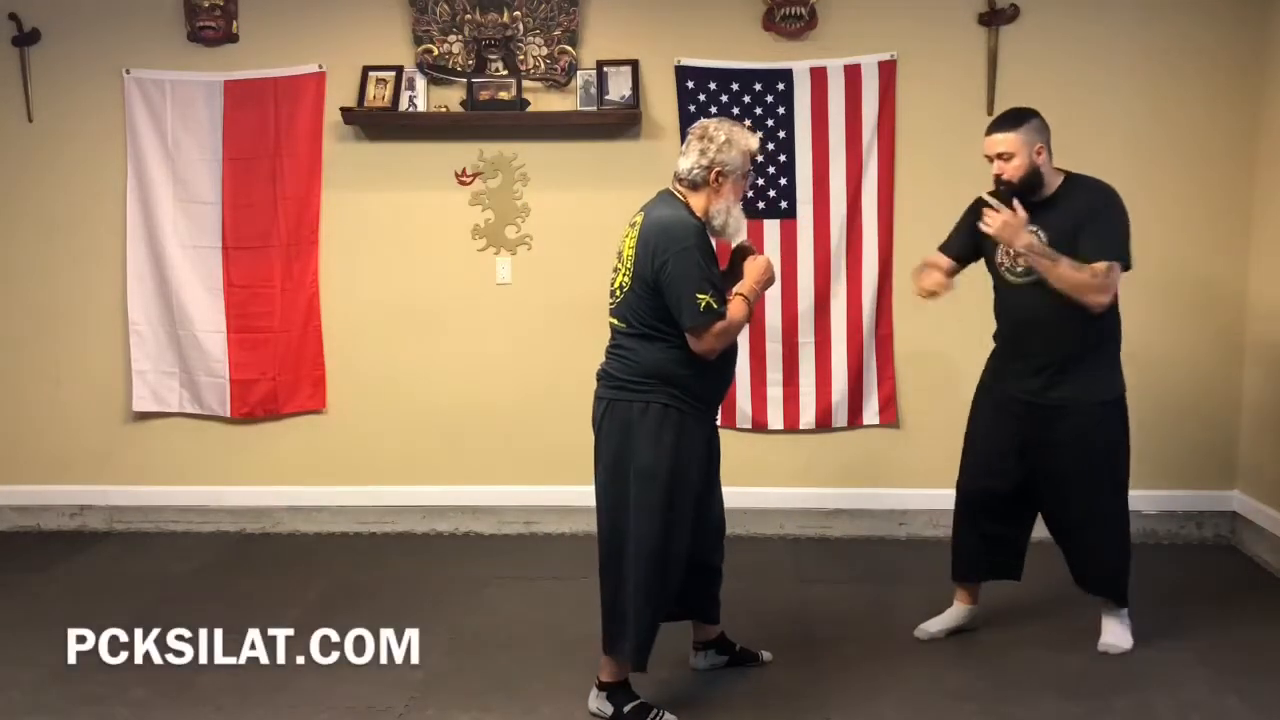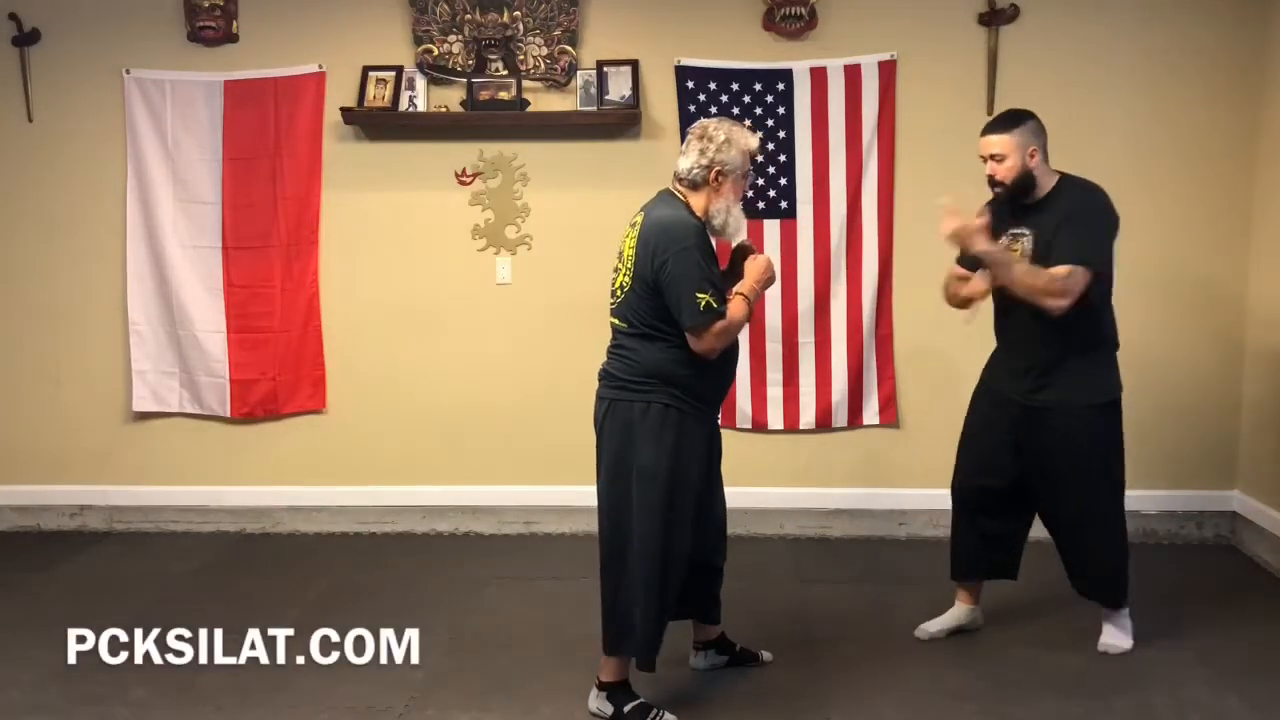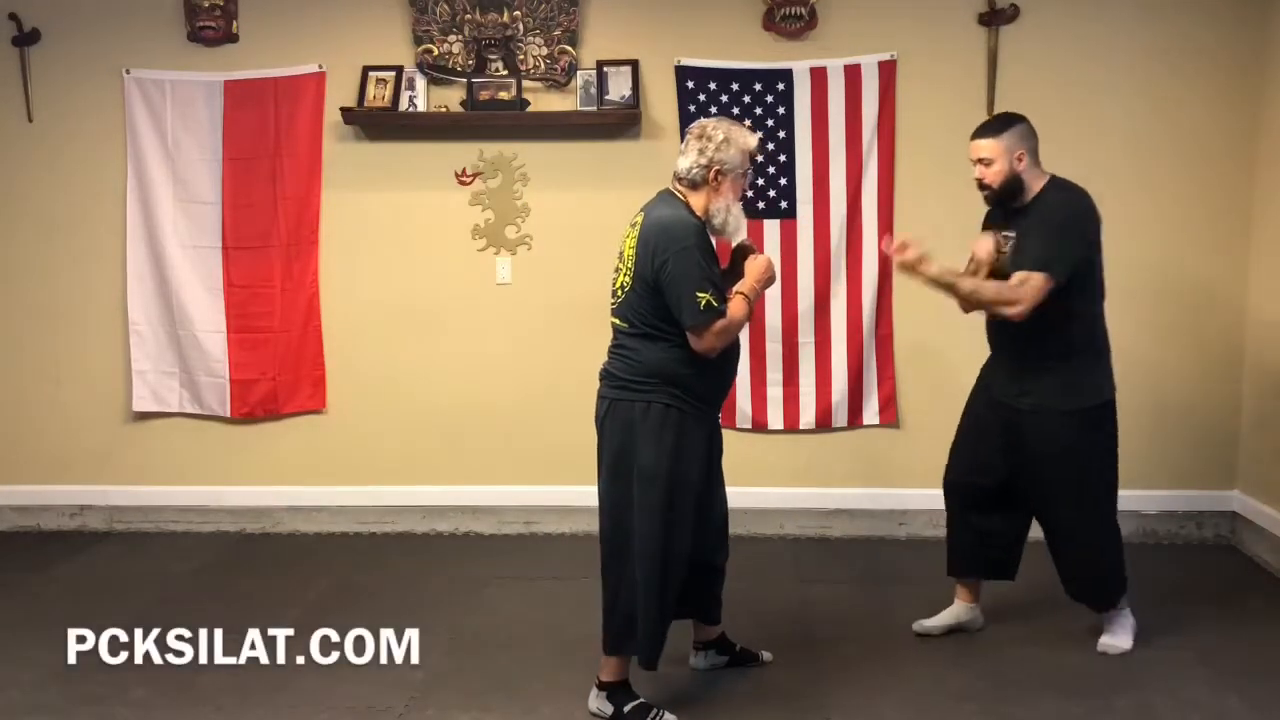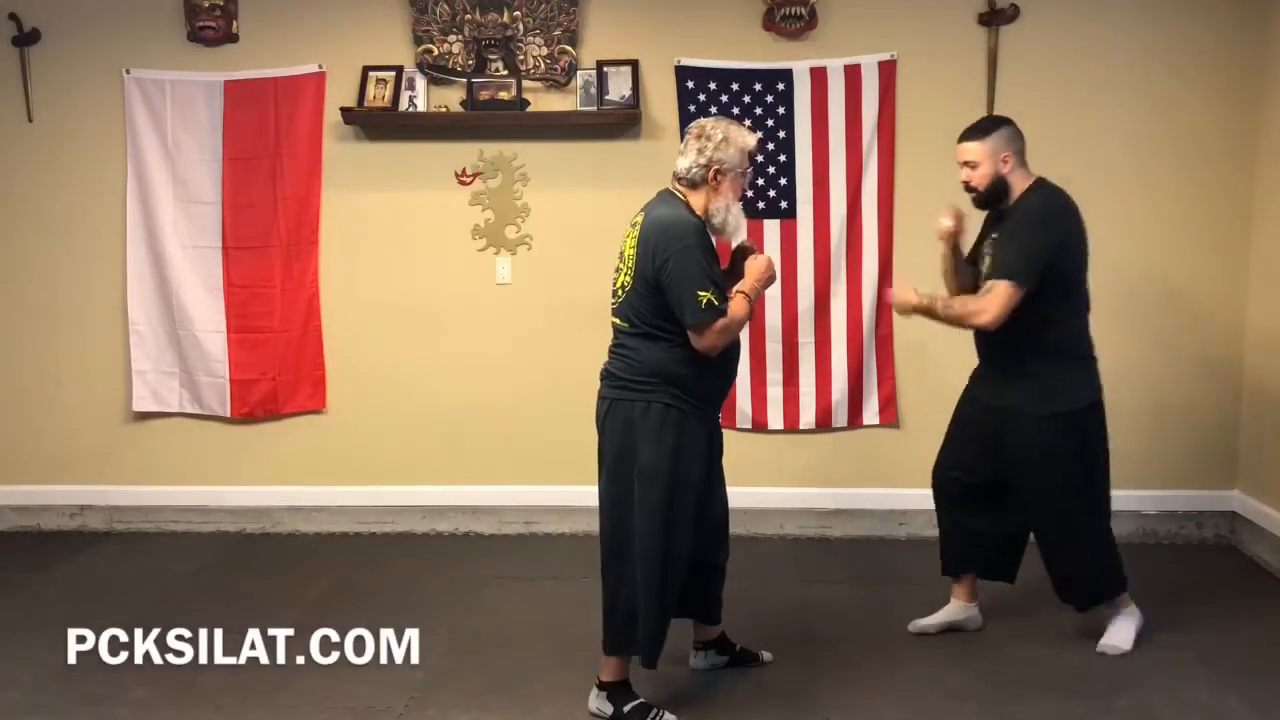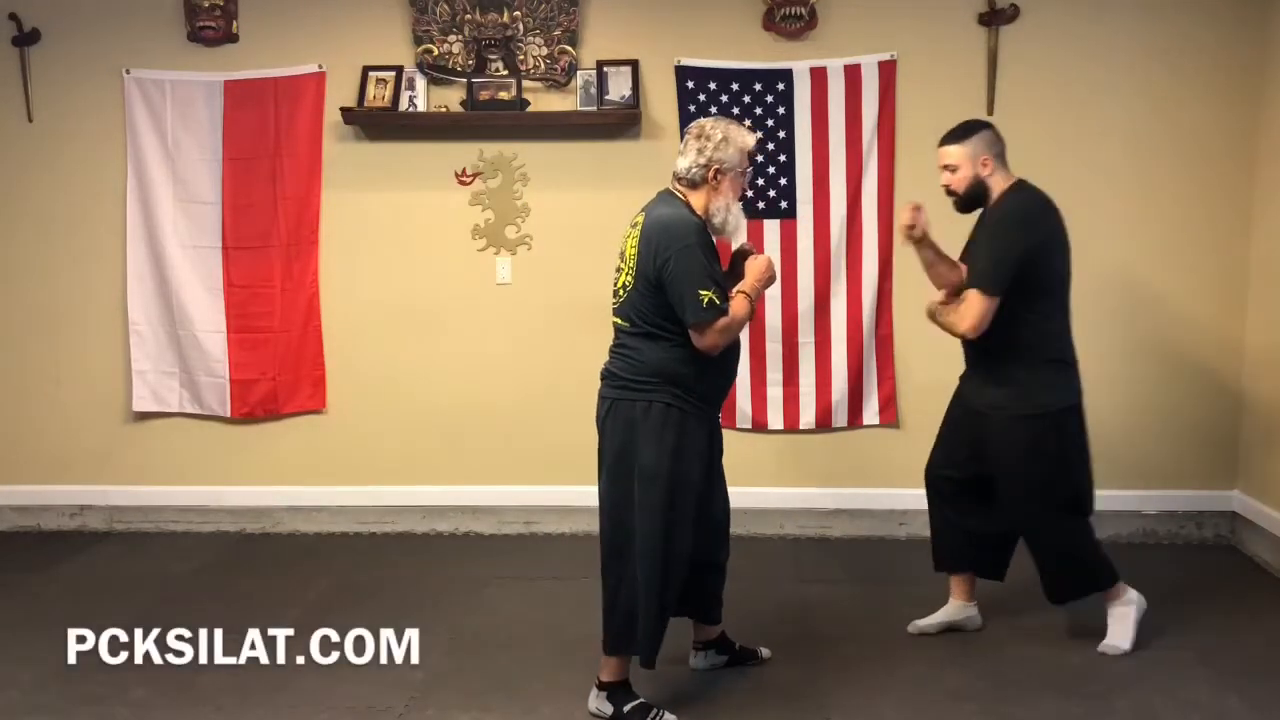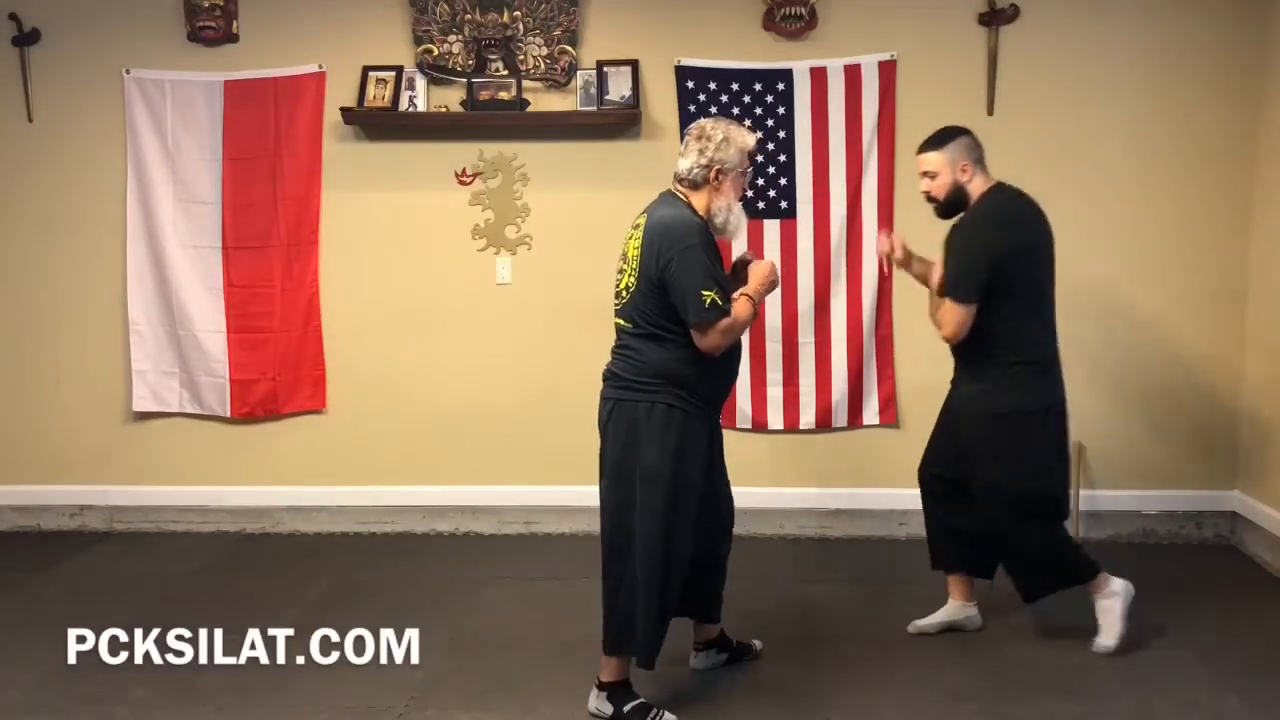
dt=0.1s
person 1, frame 1
left shoulder: (667, 214)
right shoulder: (679, 232)
right elbow: (707, 337)
left wrist: (728, 277)
right wrist: (750, 289)
left hip: (670, 408)
right hip: (647, 413)
left knee: (697, 528)
right knee: (643, 541)
left ankle: (709, 642)
person 1, frame 2
left shoulder: (668, 214)
right shoulder: (679, 232)
right elbow: (708, 337)
left wrist: (730, 275)
right wrist: (750, 287)
left hip: (673, 408)
right hip: (650, 412)
left knee: (700, 526)
right knee: (644, 541)
left ankle: (710, 641)
person 1, frame 3
left shoulder: (669, 214)
right shoulder: (679, 231)
right elbow: (709, 336)
left wrist: (730, 276)
right wrist: (750, 287)
left hip: (674, 407)
right hip: (651, 411)
left knee: (702, 525)
right knee: (645, 540)
left ankle: (709, 642)
person 1, frame 4
left shoulder: (668, 214)
right shoulder: (679, 231)
right elbow: (709, 335)
left wrist: (729, 276)
right wrist: (751, 287)
left hip: (675, 407)
right hip: (651, 411)
left knee: (703, 524)
right knee: (644, 539)
left ankle: (709, 641)
person 1, frame 5
left shoulder: (669, 214)
right shoulder: (680, 231)
right elbow: (711, 334)
left wrist: (730, 276)
right wrist: (751, 286)
left hip: (675, 407)
right hip: (652, 411)
left knee: (704, 523)
right knee: (644, 539)
left ankle: (709, 640)
person 1, frame 6
left shoulder: (670, 215)
right shoulder: (683, 231)
right elbow: (713, 335)
left wrist: (731, 281)
right wrist: (754, 290)
left hip: (677, 407)
right hip: (655, 411)
left knee: (707, 520)
right knee: (645, 538)
left ankle: (710, 640)
person 2, frame 1
left shoulder: (1094, 201)
right shoulder: (990, 209)
left elbow: (1098, 294)
right elbow: (937, 265)
left wrist: (1028, 246)
right wrist: (931, 276)
left hip: (1084, 390)
right hip: (1008, 382)
left knee: (1092, 505)
right knee: (982, 492)
left ankle: (1114, 609)
right ankle: (965, 604)
person 2, frame 2
left shoulder: (1084, 204)
right shoulder: (999, 209)
left elbow: (1057, 295)
right elbow: (962, 291)
left wrist: (982, 251)
right wrist: (966, 283)
left hip: (1078, 390)
right hip: (1008, 379)
left knee: (1085, 506)
right knee: (976, 488)
left ankle: (1115, 611)
right ankle: (966, 605)
person 2, frame 3
left shoulder: (1068, 208)
right shoulder: (999, 212)
left elbow: (1017, 301)
right elbow: (973, 298)
left wrist: (929, 271)
right wrist: (980, 269)
left hip: (1069, 395)
right hip: (1004, 382)
left knee: (1076, 509)
right knee: (969, 486)
left ankle: (1115, 610)
right ankle: (966, 604)
person 2, frame 4
left shoulder: (1043, 215)
right shoulder: (1002, 215)
left elbow: (987, 311)
right elbow: (971, 288)
left wrist: (920, 303)
right wrist: (952, 249)
left hip: (1052, 397)
right hip: (999, 385)
left knee: (1064, 510)
right knee: (960, 483)
left ankle: (1119, 608)
right ankle: (963, 603)
person 2, frame 5
left shoulder: (1019, 216)
right shoulder: (995, 214)
left elbow: (971, 320)
right elbow: (960, 285)
left wrist: (936, 311)
right wrist: (922, 243)
left hip: (1033, 396)
right hip: (990, 385)
left knee: (1043, 509)
right knee: (950, 480)
left ankle: (1120, 599)
right ankle: (962, 603)
person 2, frame 6
left shoulder: (980, 227)
right shoulder: (1010, 207)
left elbow: (953, 327)
right elbow: (960, 289)
left wrist: (932, 285)
right wrist: (908, 261)
left hip: (1013, 394)
right hip: (992, 386)
left knee: (1016, 509)
right knee: (944, 481)
left ankle: (1106, 589)
right ankle: (961, 603)
